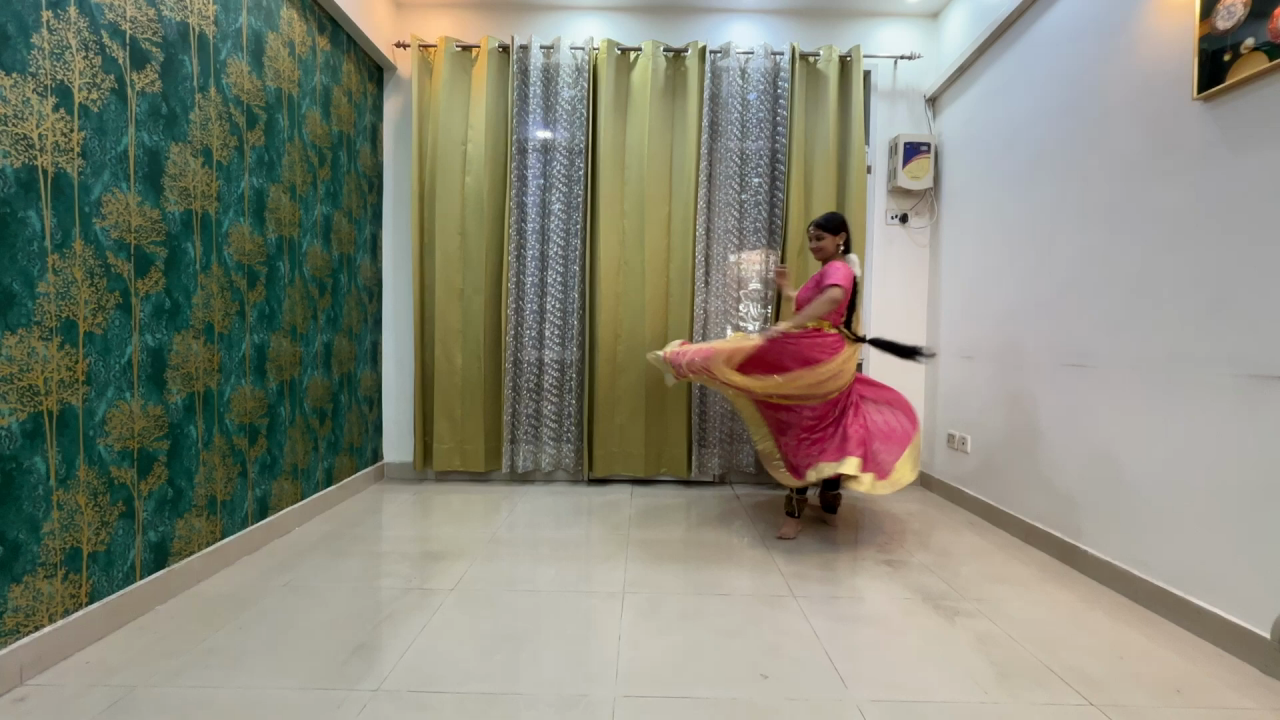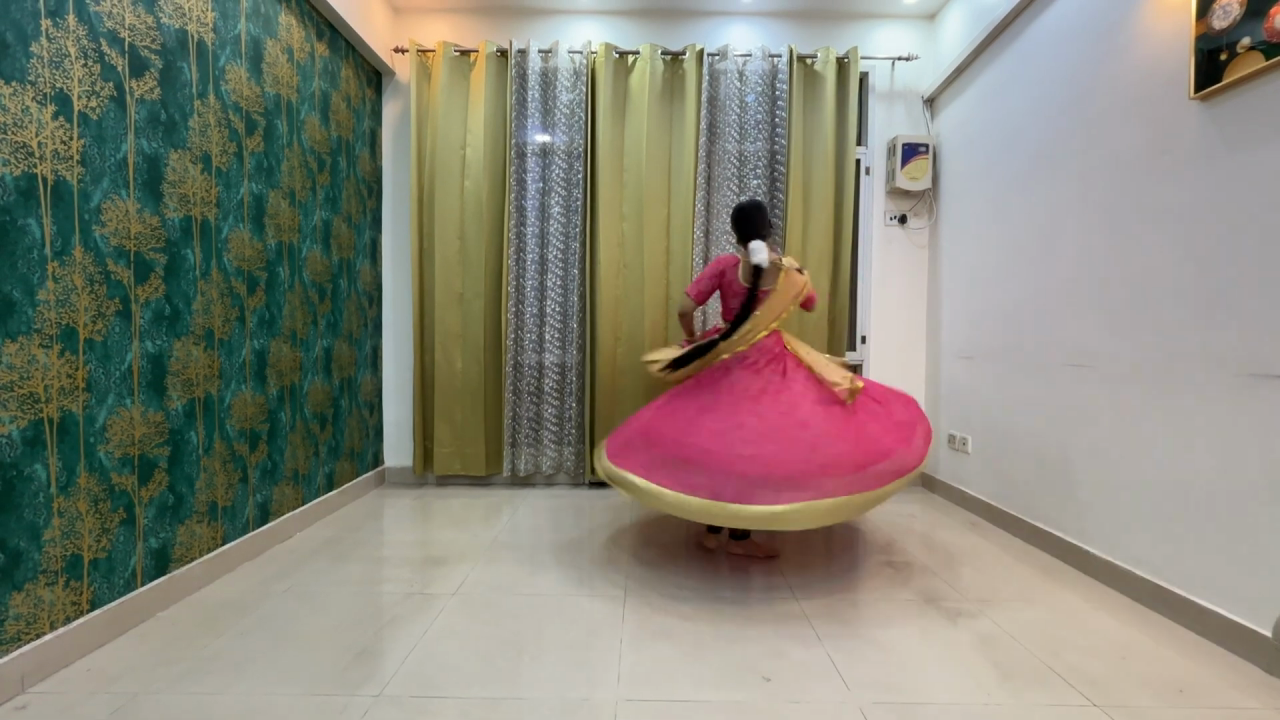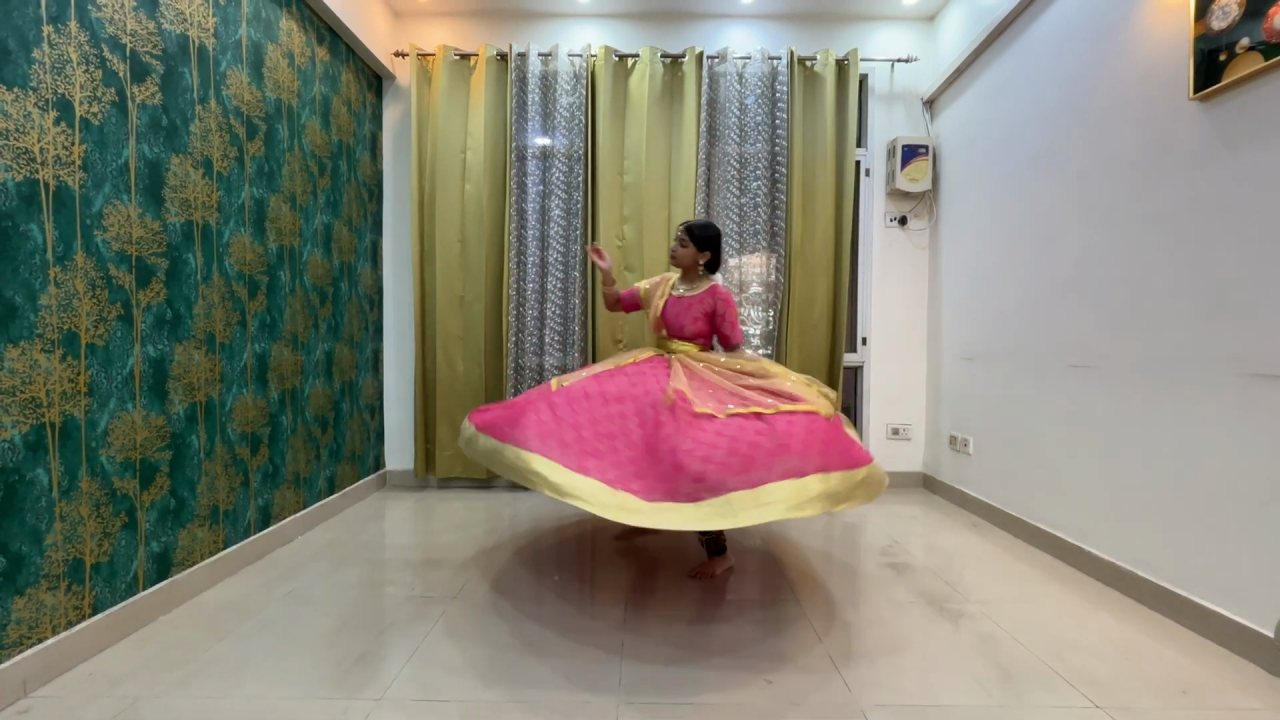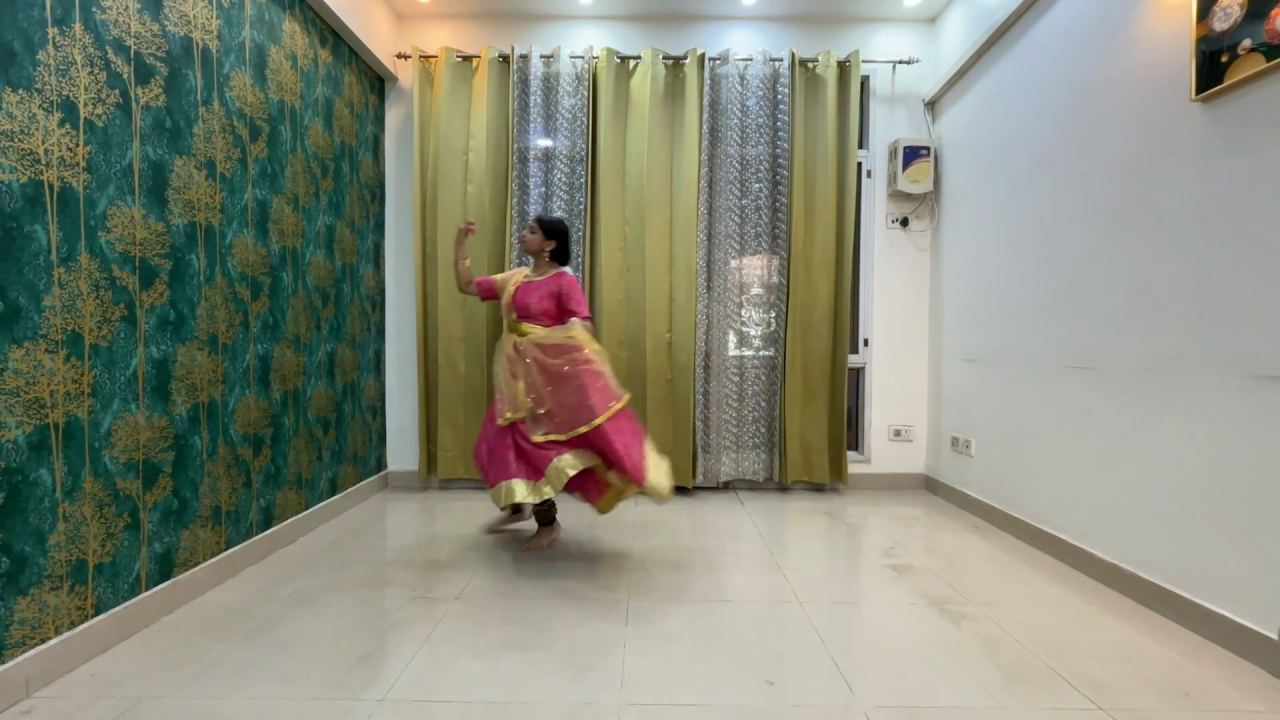
dt=0.7s
person 1, frame 1
left shoulder: (839, 269)
right shoulder: (824, 274)
left elbow: (835, 296)
left wrist: (785, 327)
right wrist: (785, 286)
left hip: (818, 354)
right hip: (809, 355)
left knee: (809, 433)
right knee: (825, 433)
left ankle: (794, 513)
right ankle: (829, 504)
person 1, frame 2
left shoulder: (724, 264)
right shoulder: (789, 271)
left elbow: (686, 308)
right elbow: (810, 303)
left wrist: (693, 338)
left hip: (730, 357)
right hip: (769, 359)
left knee: (729, 439)
right knee: (765, 443)
left ankle: (718, 529)
right ankle: (740, 535)
person 1, frame 3
left shoulder: (718, 298)
right shoulder: (661, 284)
left elbow: (735, 351)
right elbow: (614, 304)
left wrist: (751, 375)
right wrist: (606, 274)
left hip: (695, 382)
right hip: (654, 374)
left knee: (694, 461)
left ankle: (718, 553)
right ankle: (637, 513)
person 1, frame 4
left shoulder: (563, 281)
right shoulder: (514, 279)
left elbow: (584, 326)
right elbow: (466, 285)
left wrist: (577, 331)
right wrist: (461, 244)
left hip: (544, 367)
right hip: (515, 367)
left knee: (531, 440)
right knee: (510, 440)
left ankle: (547, 523)
right ankle: (517, 508)
